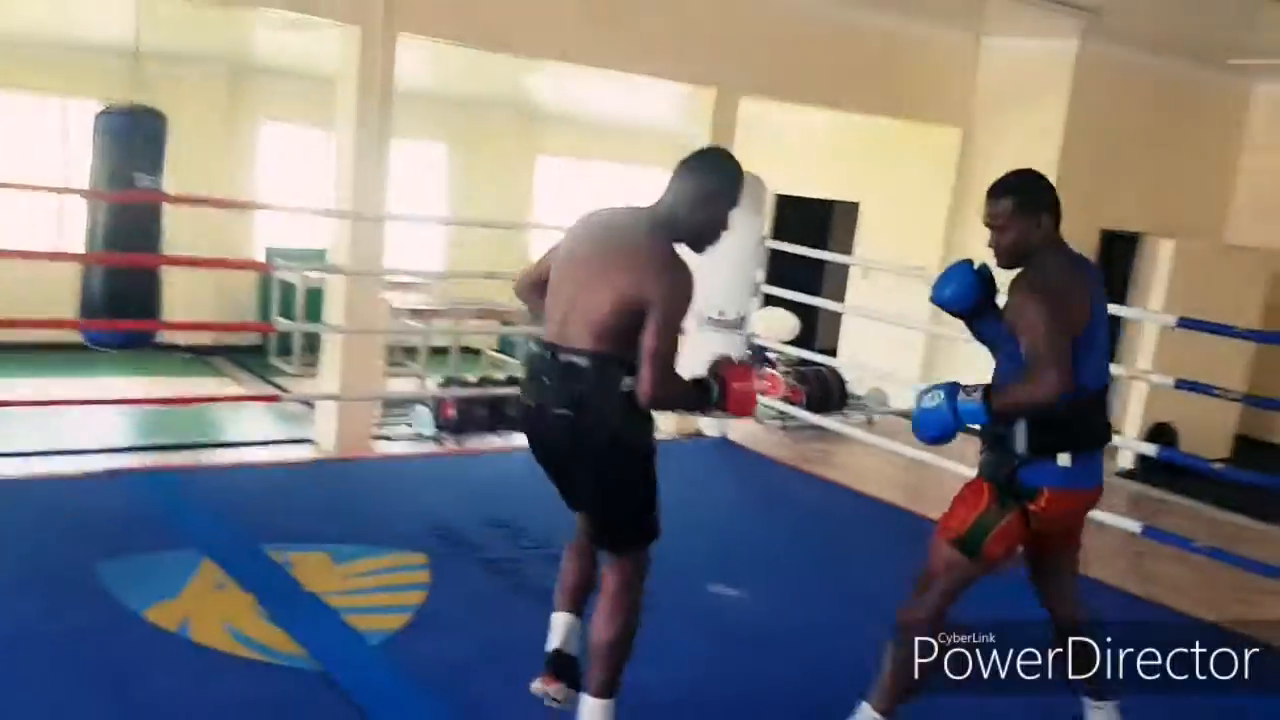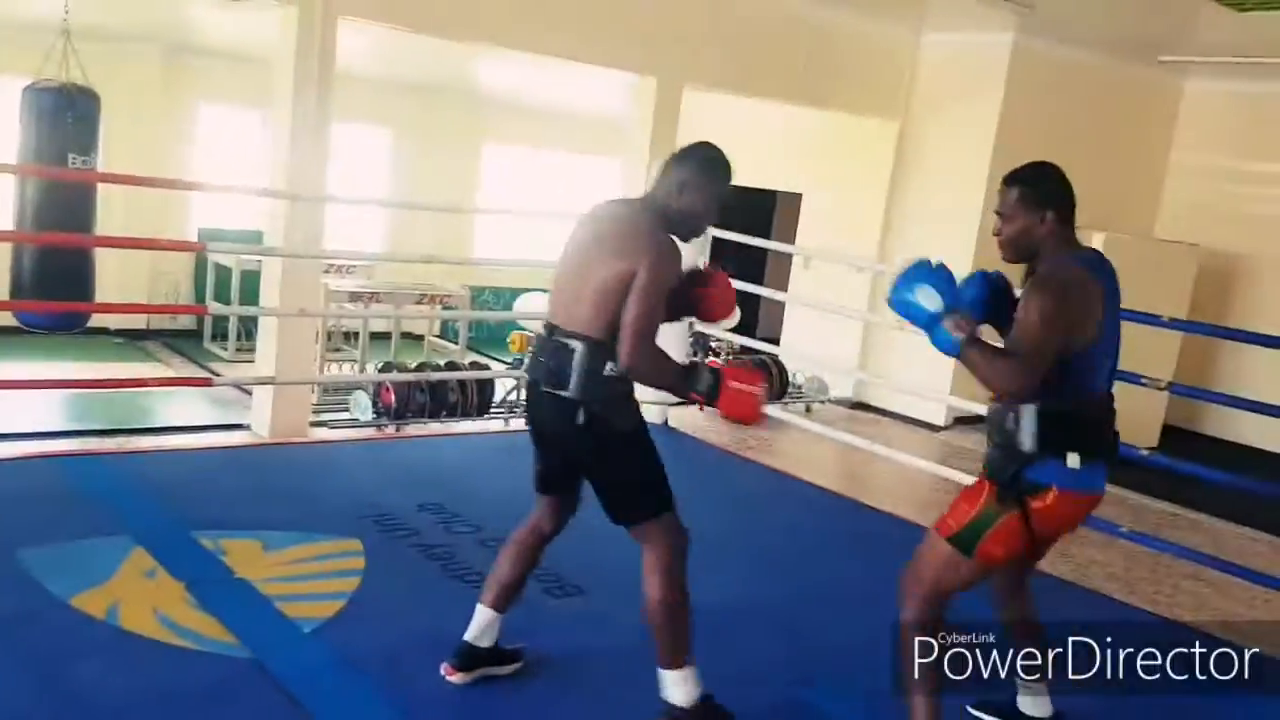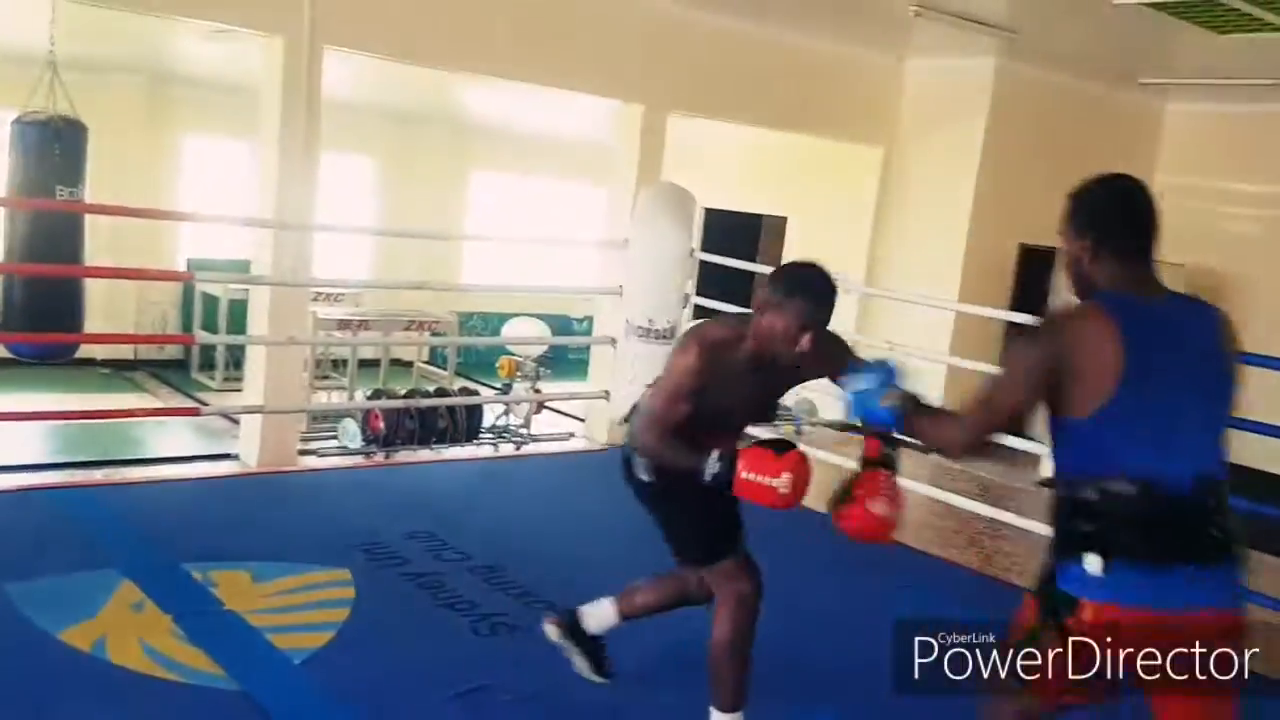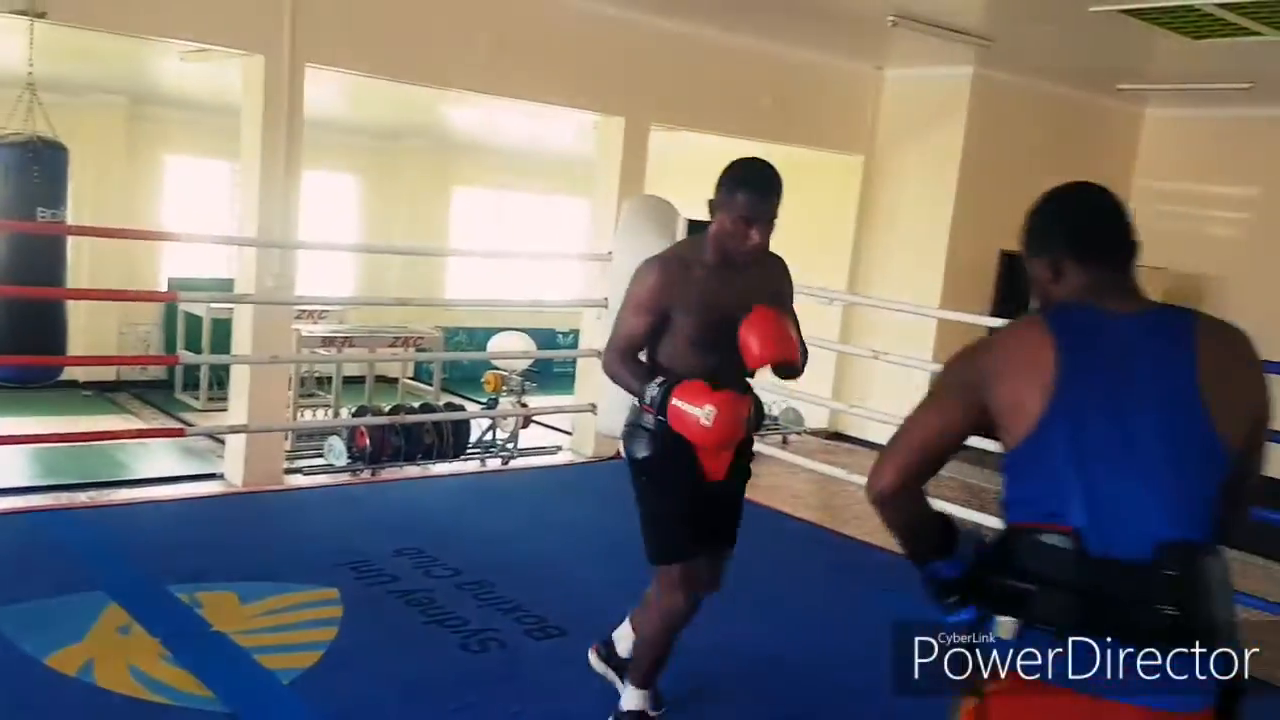
dt=0.5s
person 1, frame 1
left shoulder: (1040, 287)
right shoulder: (1077, 275)
left elbow: (1048, 386)
left wrist: (966, 401)
right wrist: (981, 315)
left hip: (1034, 472)
right hip: (1072, 467)
left knee: (931, 592)
right knee: (1059, 594)
person 1, frame 2
left shoulder: (1053, 285)
right shoulder: (1088, 269)
left elbow: (1011, 381)
left wrist: (948, 323)
right wrist: (1004, 312)
left hip: (1037, 472)
right hip: (1075, 468)
left knee: (919, 591)
right knee: (1007, 581)
person 1, frame 3
left shoulder: (1064, 336)
right shoulder: (1211, 331)
left elbow: (964, 435)
left wrist: (893, 405)
left hip: (1105, 591)
right hip: (1210, 594)
person 1, frame 4
left shoulder: (1008, 353)
right shoulder: (1227, 353)
left elbow: (889, 483)
right elbow: (1229, 512)
left wrist: (943, 559)
left hip: (1044, 668)
person 2, frame 1
left shoulder: (593, 224)
right shoulder: (668, 272)
left elbow: (527, 287)
right elbow: (653, 391)
right wrist: (713, 391)
left hip: (543, 397)
right hip: (600, 412)
left knee: (593, 523)
right knee: (624, 569)
left ankle: (558, 656)
person 2, frame 2
left shoulder: (603, 216)
right shoulder: (658, 249)
right elbow: (635, 355)
left wrist: (681, 300)
right wrist: (708, 384)
left hip: (549, 382)
right hip: (591, 396)
left knee: (549, 514)
right knee: (663, 539)
left ankle: (474, 648)
person 2, frame 3
left shoulder: (818, 349)
right shoulder: (705, 353)
right elbow: (647, 437)
right wrist: (727, 466)
left hip: (709, 460)
right hip: (662, 462)
left knee: (707, 579)
right knee: (740, 586)
left ankle: (582, 623)
person 2, frame 4
left shoulder: (771, 273)
right shoulder: (664, 274)
left elbow: (794, 366)
right elbow: (615, 358)
left wrist: (785, 348)
right wrist: (665, 397)
left hip: (725, 439)
right hip: (663, 437)
left knee: (700, 572)
right knee: (678, 585)
left ankle: (617, 649)
